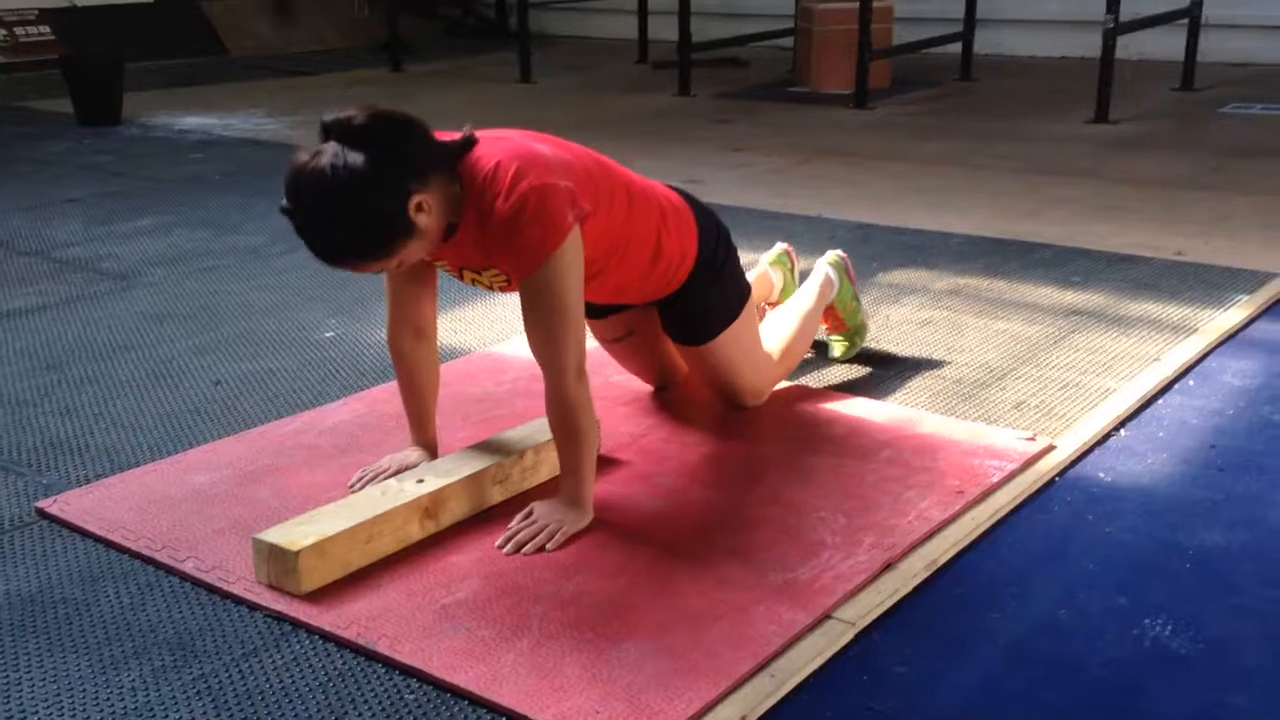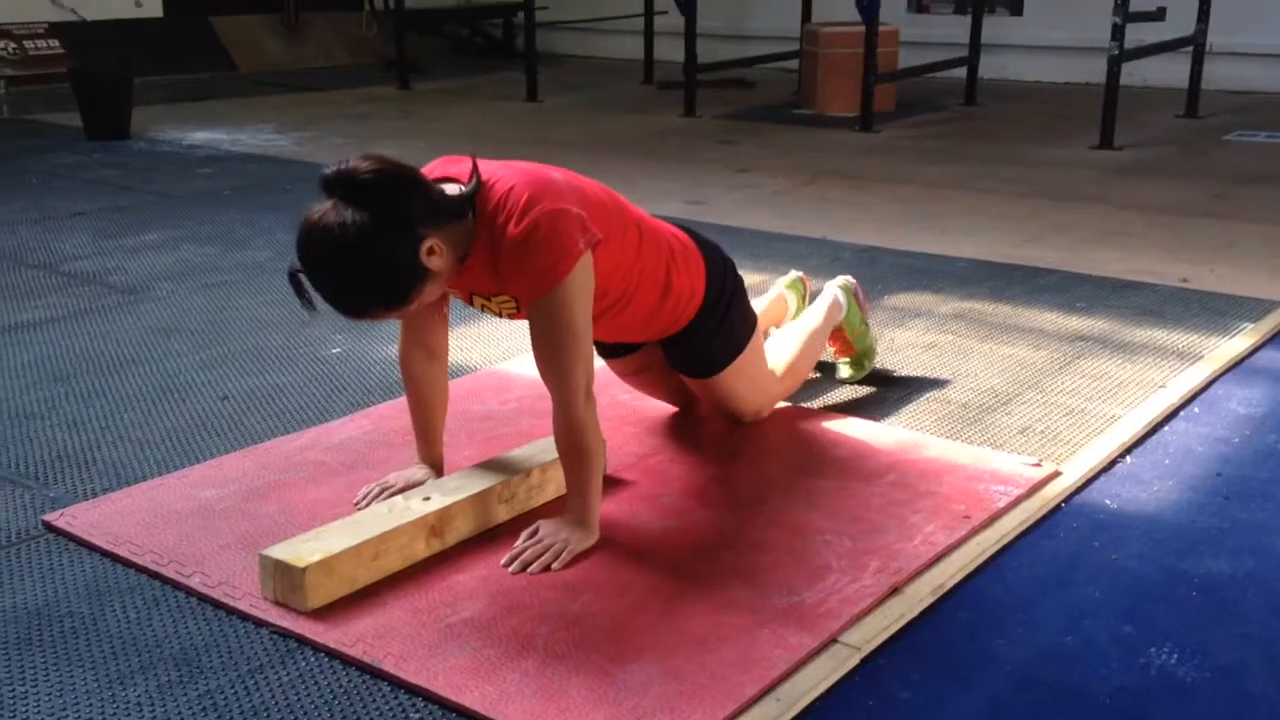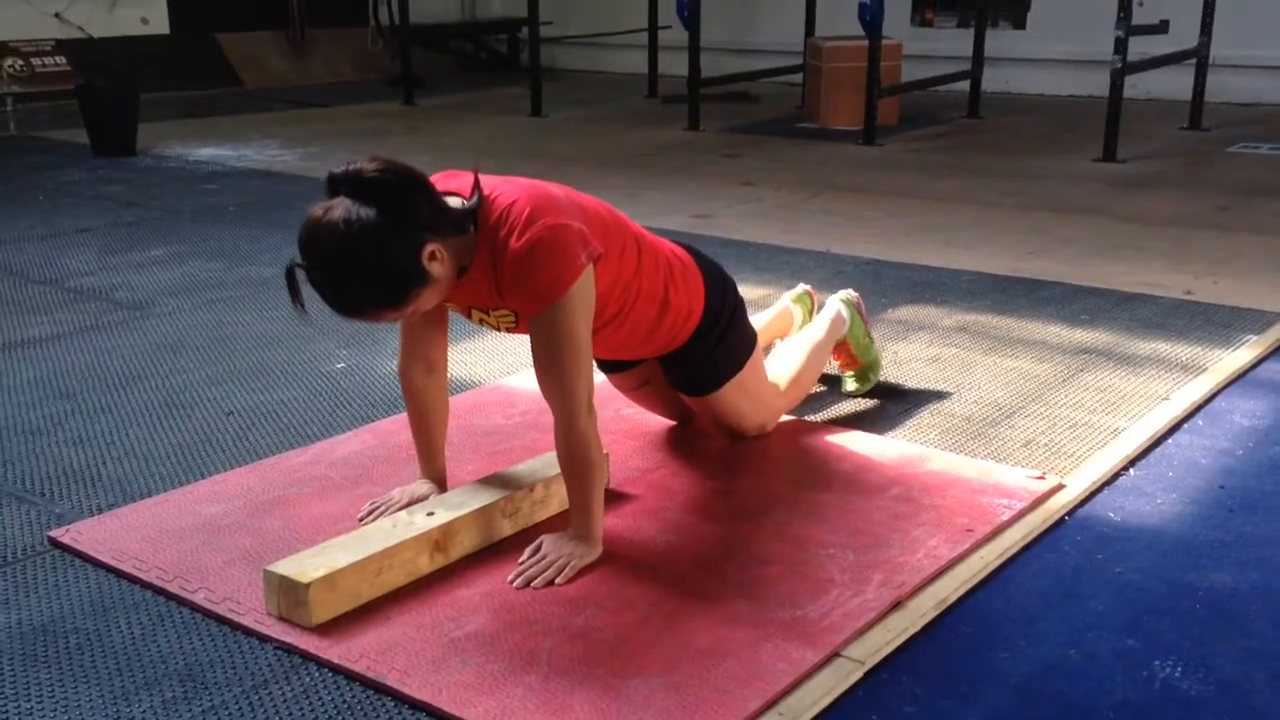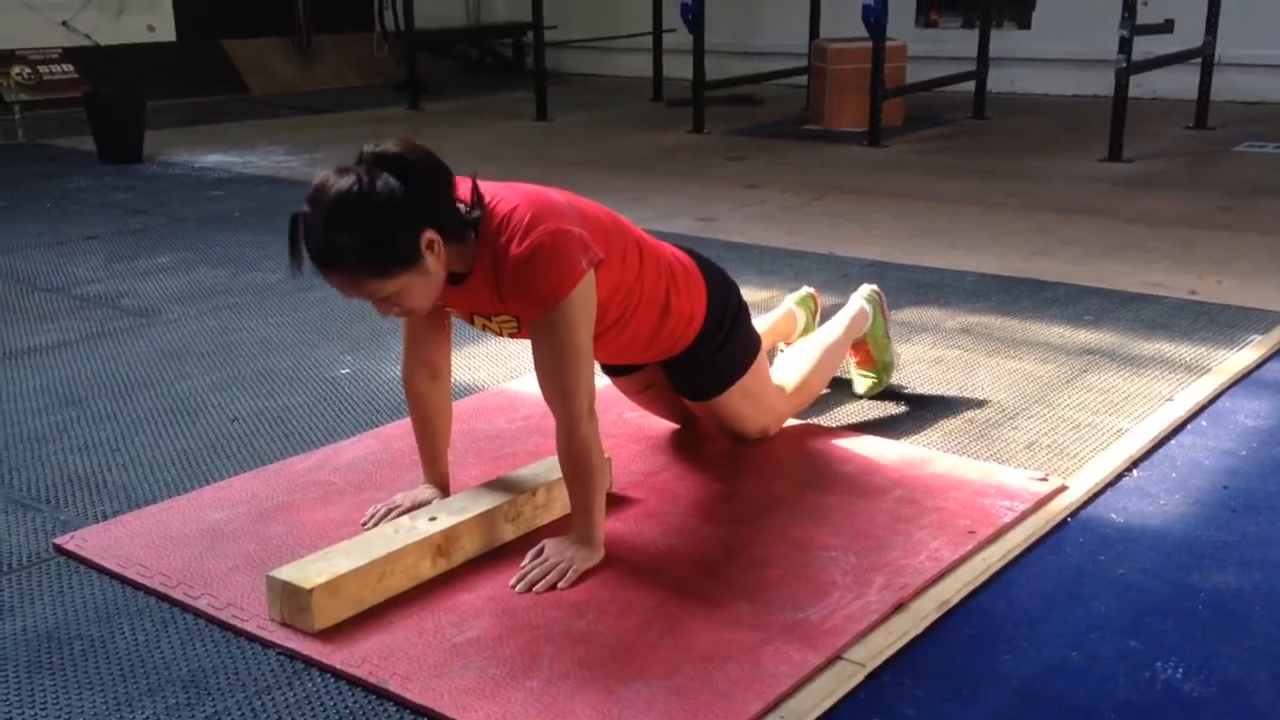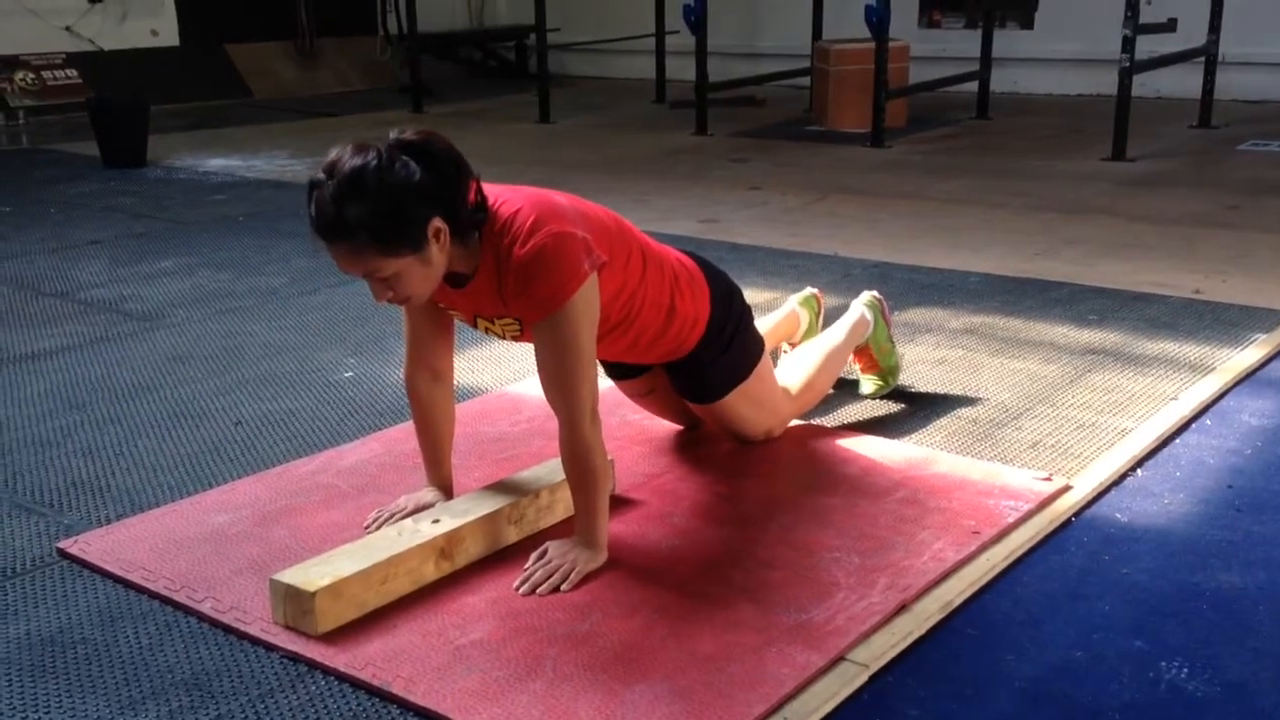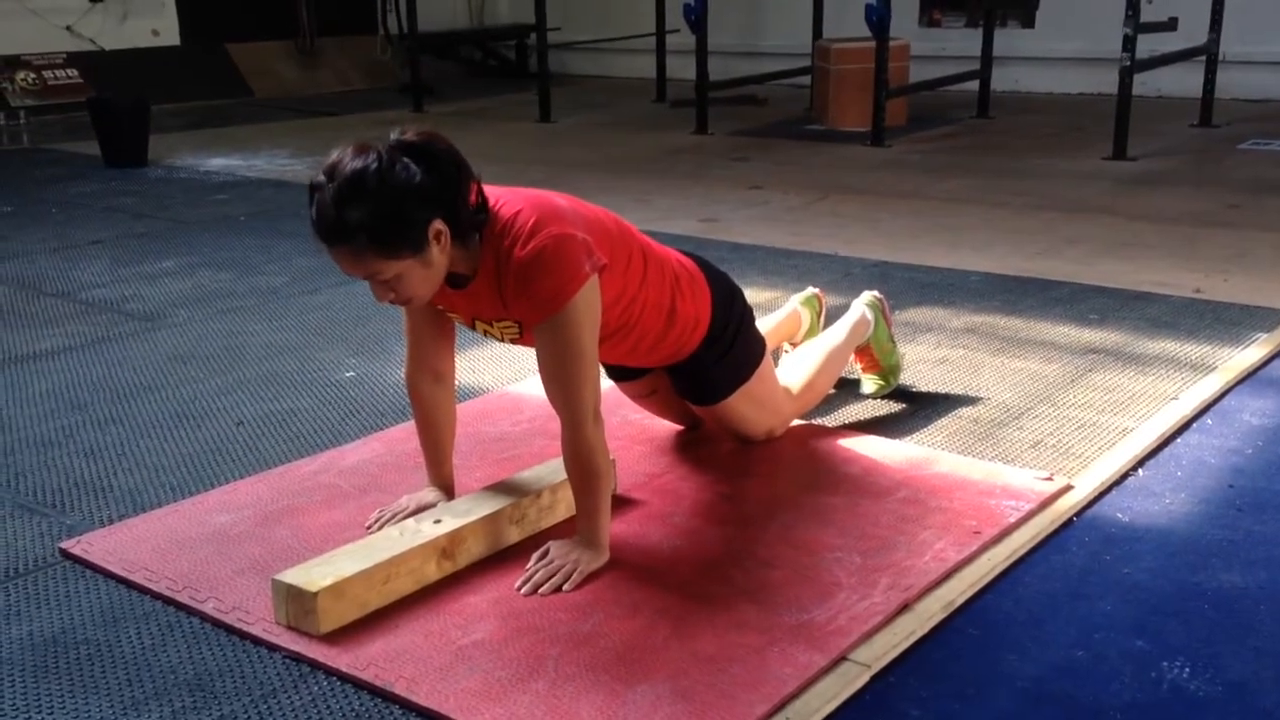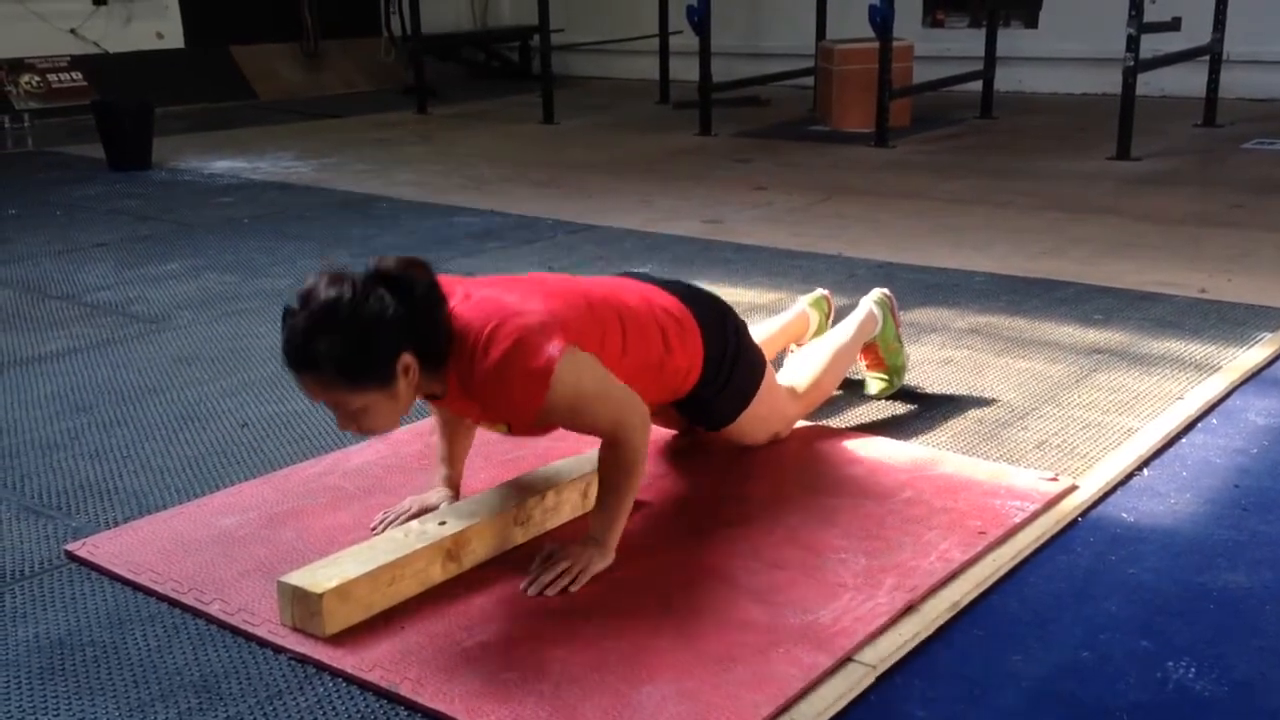
dt=0.7s
person 1, frame 1
left shoulder: (523, 202)
right shoulder: (407, 186)
left elbow: (564, 370)
right elbow: (409, 333)
left wrist: (576, 498)
right wrist: (422, 444)
left hip: (681, 251)
right hip: (611, 259)
left knee: (747, 387)
right knee: (668, 378)
left ankle: (827, 281)
right ankle: (770, 275)
person 1, frame 2
left shoulder: (535, 230)
right shoulder: (417, 211)
left elbow: (572, 394)
right elbow: (421, 352)
left wrist: (581, 520)
right wrist: (429, 462)
left hip: (688, 290)
right hip: (622, 303)
left knee: (753, 400)
right knee: (692, 397)
left ankle: (835, 305)
right ankle: (784, 299)
person 1, frame 3
left shoulder: (536, 245)
right shoulder: (419, 223)
left elbow: (572, 409)
right elbow: (421, 366)
left wrist: (585, 534)
right wrist: (431, 477)
left hip: (687, 306)
right hip: (623, 318)
left knee: (757, 415)
right knee: (692, 415)
left ankle: (837, 319)
right ankle: (789, 313)
person 1, frame 4
left shoulder: (537, 249)
right shoulder: (425, 233)
left elbow: (574, 414)
right elbow: (424, 372)
left wrist: (586, 538)
right wrist: (434, 482)
left hip: (688, 308)
right hip: (625, 324)
left knee: (762, 417)
right knee: (695, 417)
left ankle: (858, 316)
right ankle: (793, 312)
person 1, frame 5
left shoulder: (541, 251)
right shoulder: (426, 245)
left elbow: (577, 415)
right elbow: (427, 373)
left wrist: (589, 540)
right wrist: (438, 485)
left hip: (692, 313)
right hip: (627, 328)
left knee: (767, 419)
right knee: (696, 419)
left ankle: (861, 320)
right ankle: (797, 314)
person 1, frame 6
left shoulder: (541, 254)
right shoulder: (428, 245)
left elbow: (580, 417)
right elbow: (427, 375)
left wrist: (591, 542)
right wrist: (439, 486)
left hip: (693, 314)
right hip: (628, 329)
left knee: (770, 419)
right knee: (695, 418)
left ankle: (863, 320)
right ankle: (799, 314)
person 1, frame 7
left shoulder: (513, 358)
right shoulder: (416, 329)
left elbow: (630, 427)
left wrist: (600, 542)
right wrist: (447, 484)
left hip: (692, 345)
right hip: (630, 314)
left knee: (777, 417)
right knee: (695, 427)
left ankle: (869, 320)
right ankle: (807, 312)
